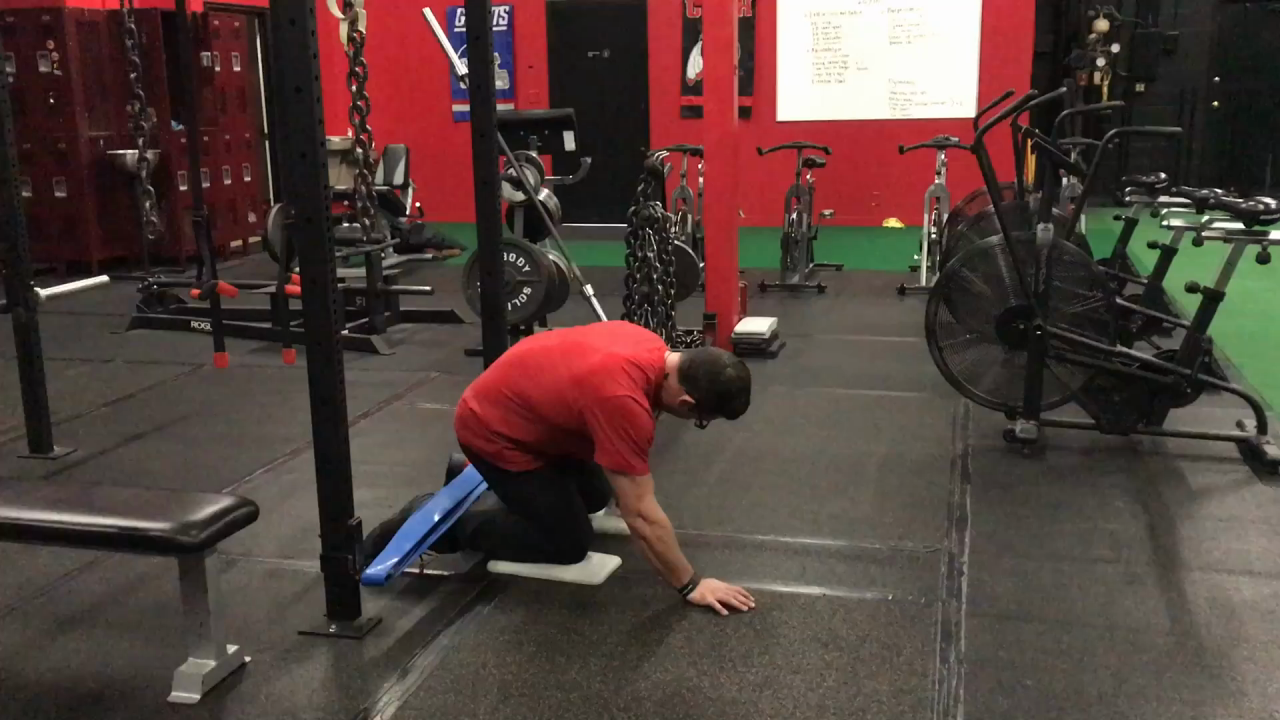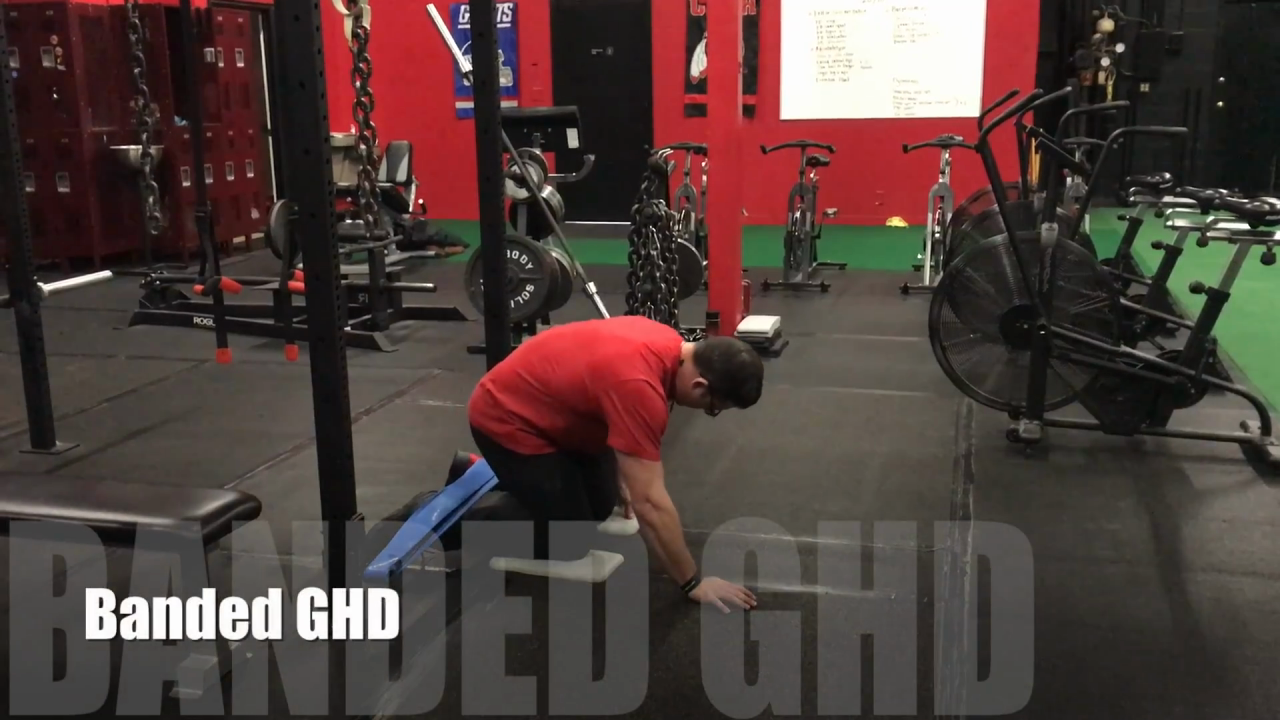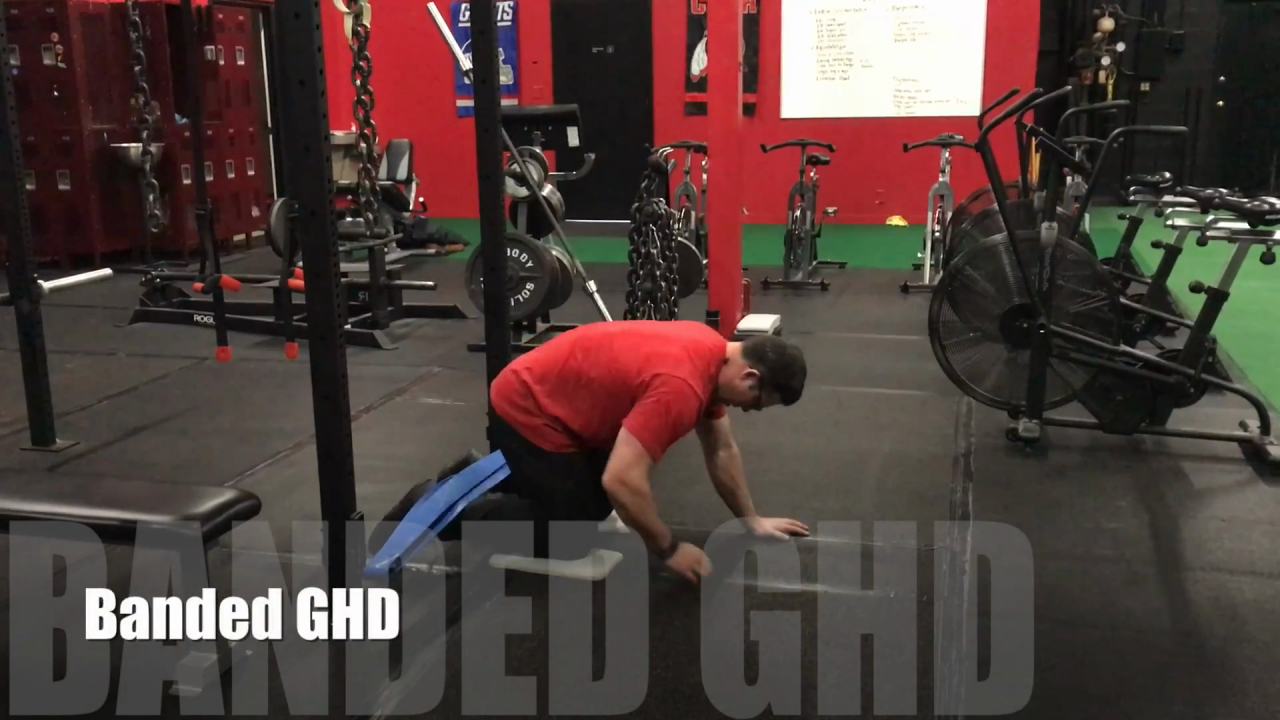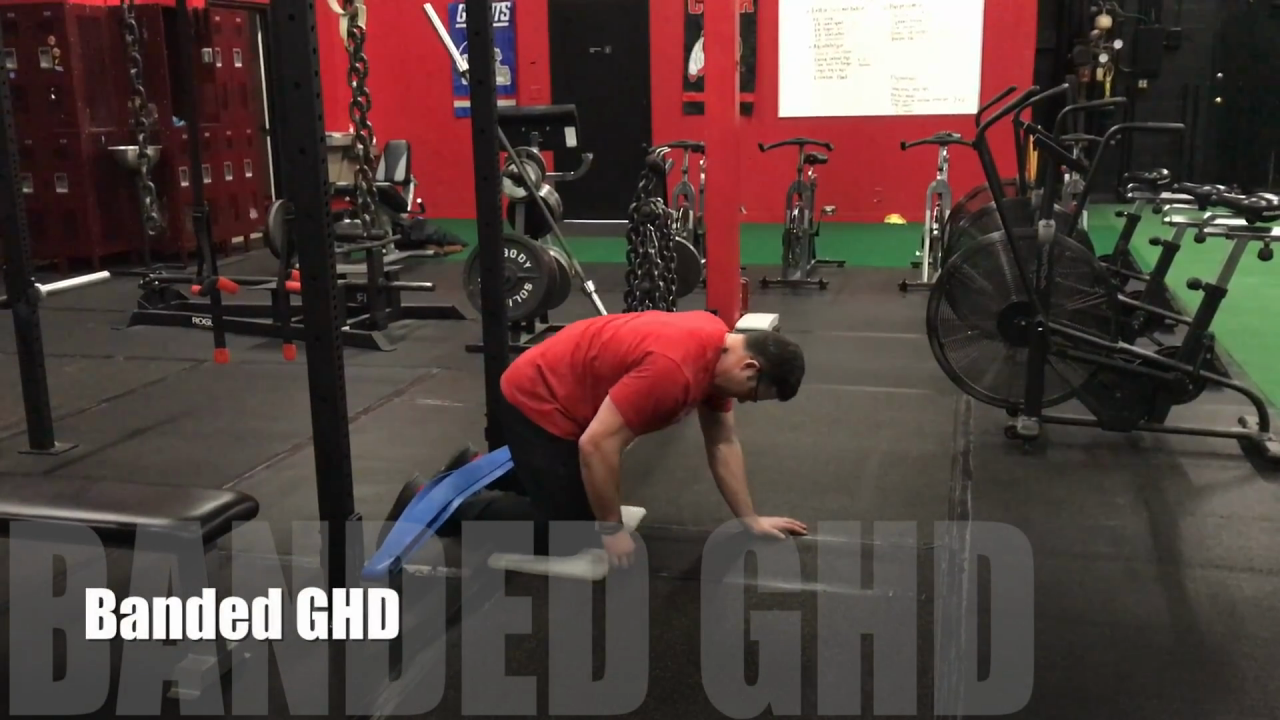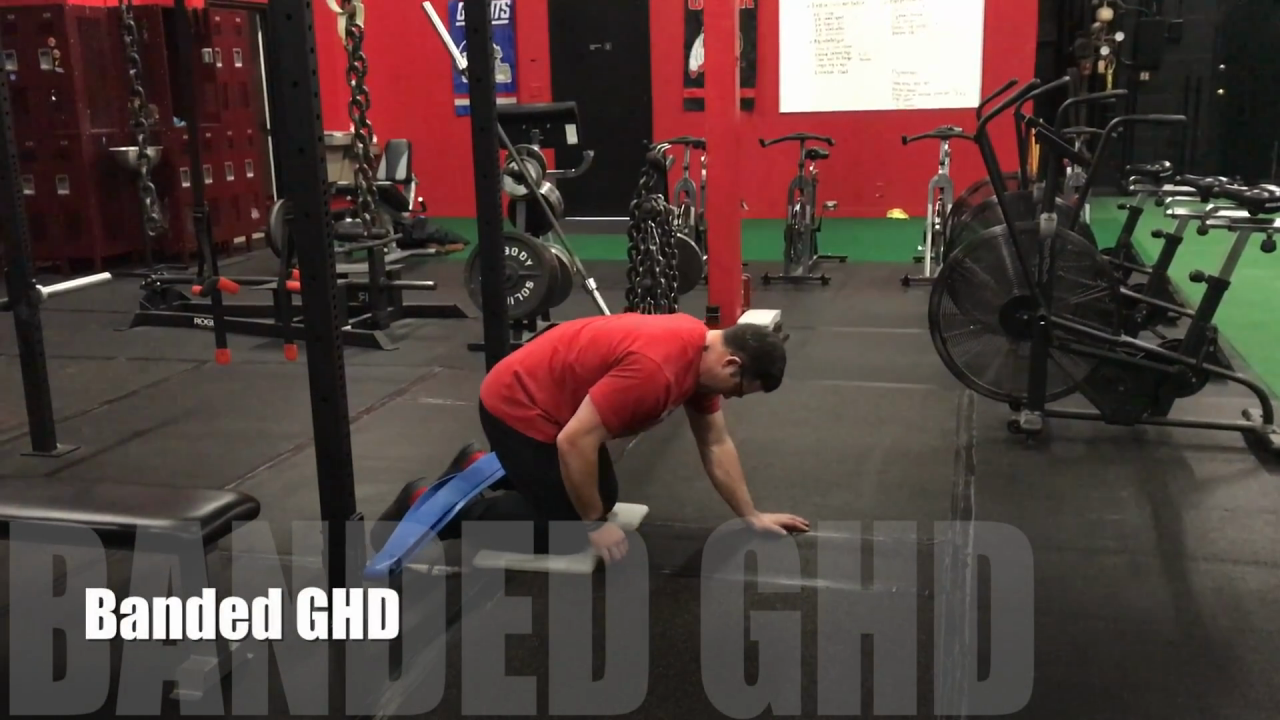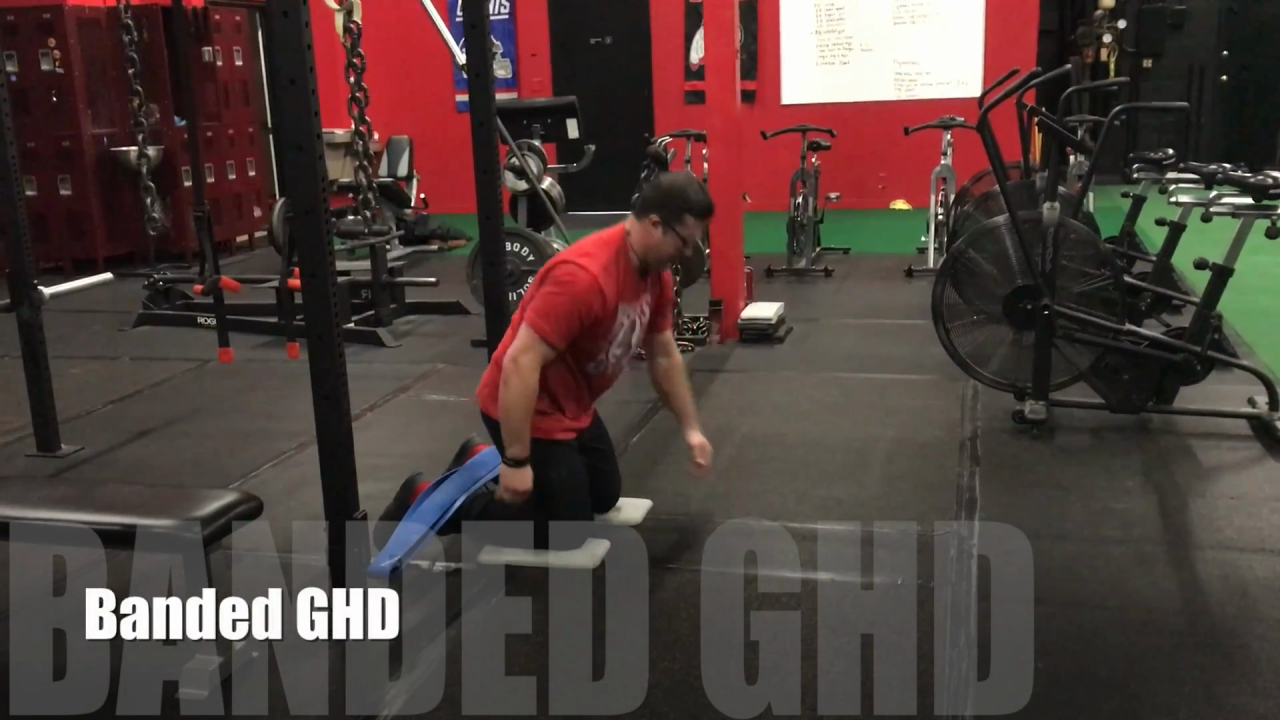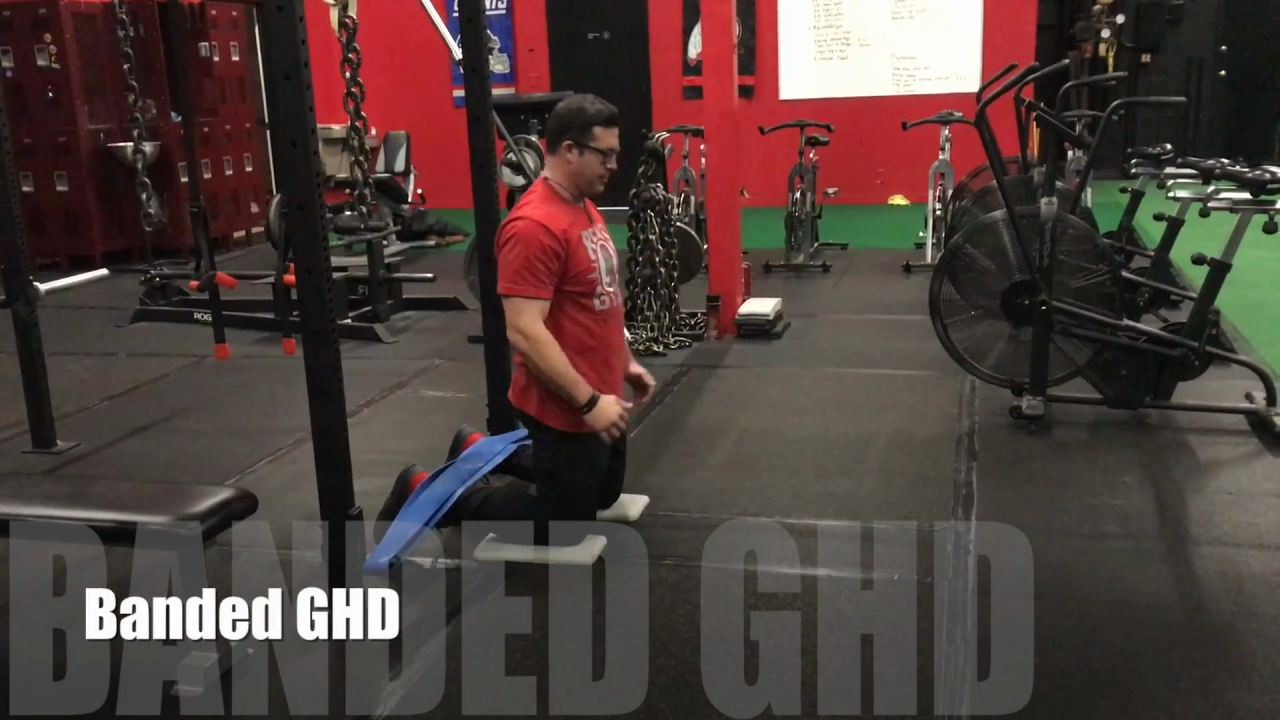
dt=0.5s
person 1, frame 1
left shoulder: (648, 347)
right shoulder: (623, 400)
right elbow: (640, 513)
right wrist: (690, 584)
left hip: (513, 405)
right hip: (493, 431)
left knee: (598, 496)
right knee: (568, 545)
left ankle: (482, 481)
right ankle: (457, 527)
person 1, frame 2
left shoulder: (668, 346)
right shoulder: (639, 385)
right elbow: (650, 502)
left wrist: (621, 484)
right wrist: (693, 583)
left hip: (544, 408)
right hip: (506, 420)
left knee: (601, 507)
person 1, frame 3
left shoulder: (715, 356)
right shoulder: (682, 386)
left elbow: (721, 450)
right elbow: (622, 481)
left wrist: (751, 520)
right wrist: (669, 550)
left hip: (558, 400)
right hip: (526, 409)
left knee: (597, 507)
right ankle: (456, 511)
person 1, frame 4
left shoulder: (725, 348)
right shoulder: (676, 368)
left elbow: (722, 443)
right elbow: (596, 445)
left wrist: (750, 519)
right wrist: (610, 530)
left hip: (568, 390)
right hip: (536, 397)
left knee: (596, 499)
person 1, frame 5
left shoulder: (704, 354)
right shoulder: (656, 370)
left elbow: (716, 444)
right elbow: (574, 441)
left wrist: (752, 516)
right wrist: (594, 525)
left hip: (557, 402)
right hip: (517, 407)
left knee: (602, 500)
right knee: (566, 530)
person 1, frame 6
left shoulder: (655, 271)
right shoulder: (584, 276)
left elbow: (664, 355)
right elbow: (520, 365)
left wrist: (690, 429)
right wrist: (516, 461)
left hip: (572, 408)
right hip: (534, 413)
left knee: (606, 498)
right ankle: (454, 505)
person 1, frame 7
left shoulder: (584, 209)
right shoulder: (534, 226)
right elbow: (524, 333)
left wrist: (626, 364)
right wrist: (589, 401)
left hip: (598, 398)
right hip: (566, 408)
left knee: (602, 495)
right knee: (563, 526)
